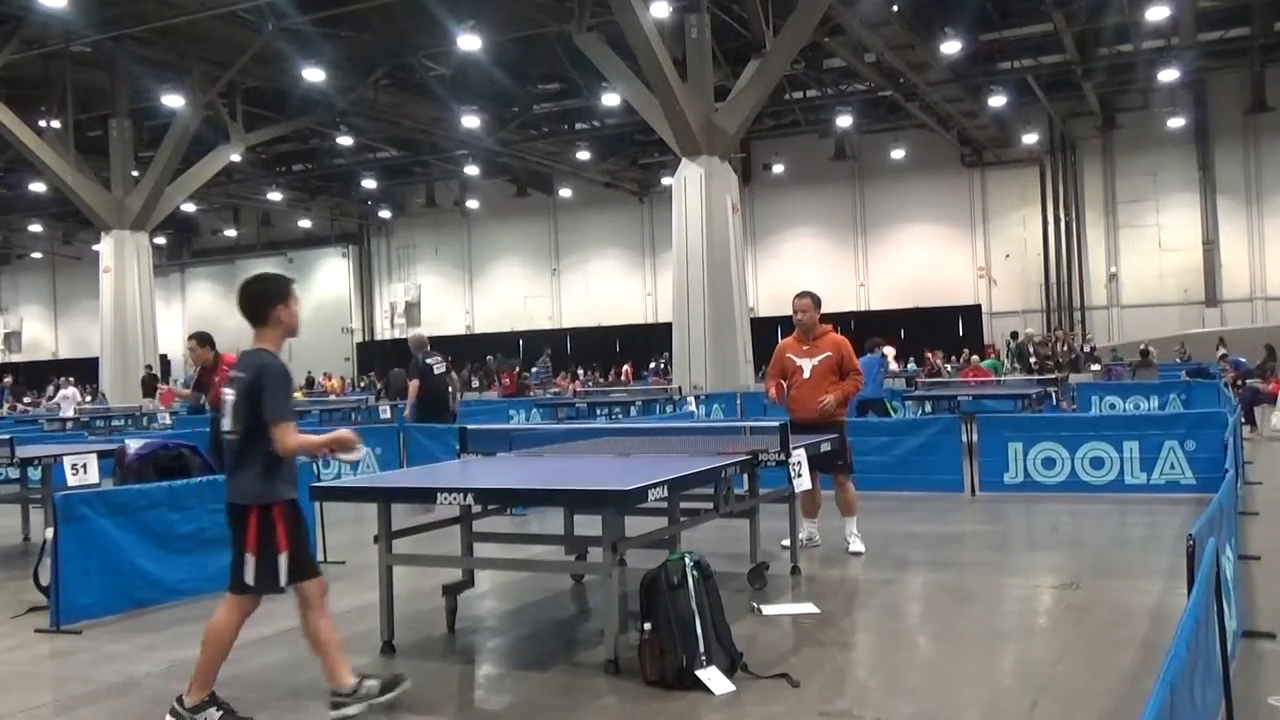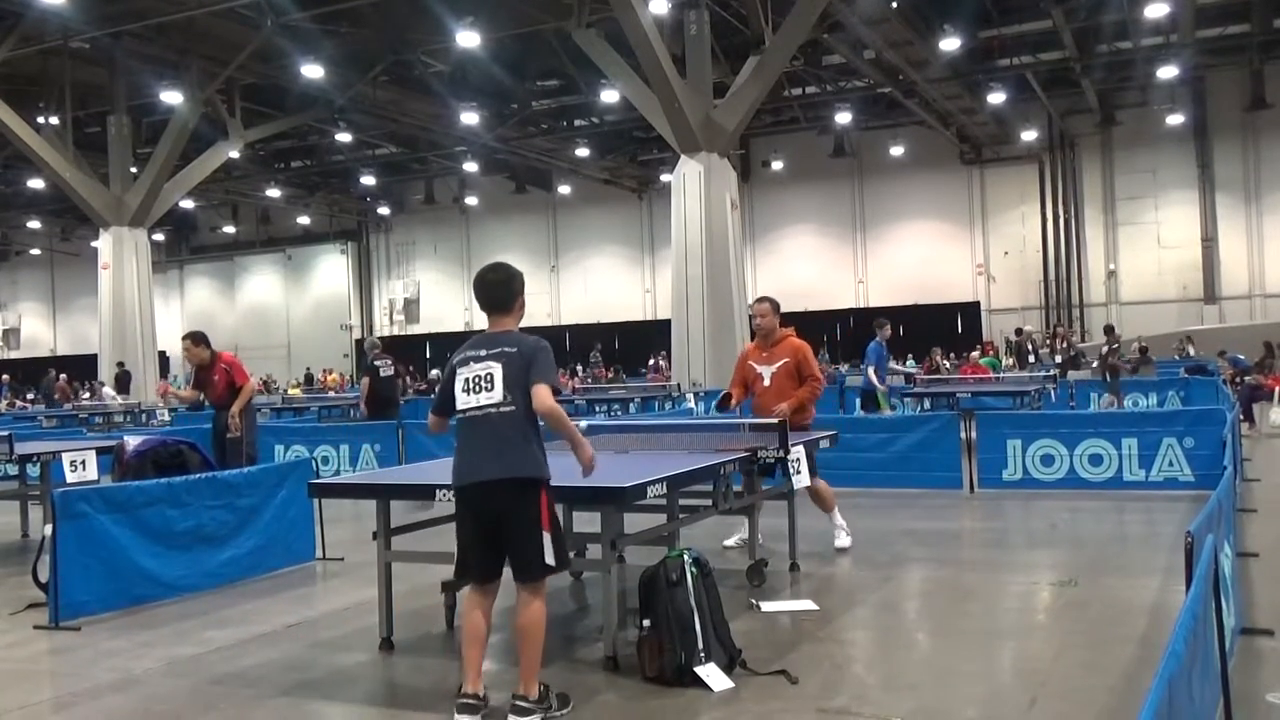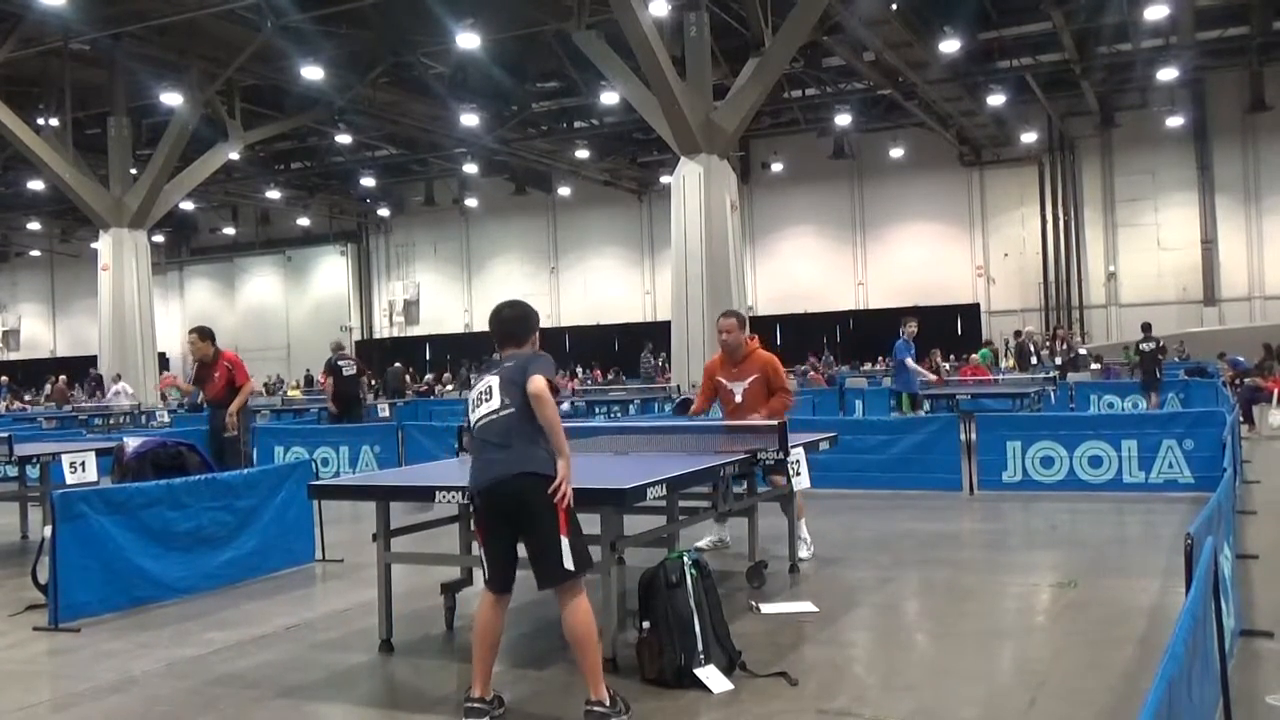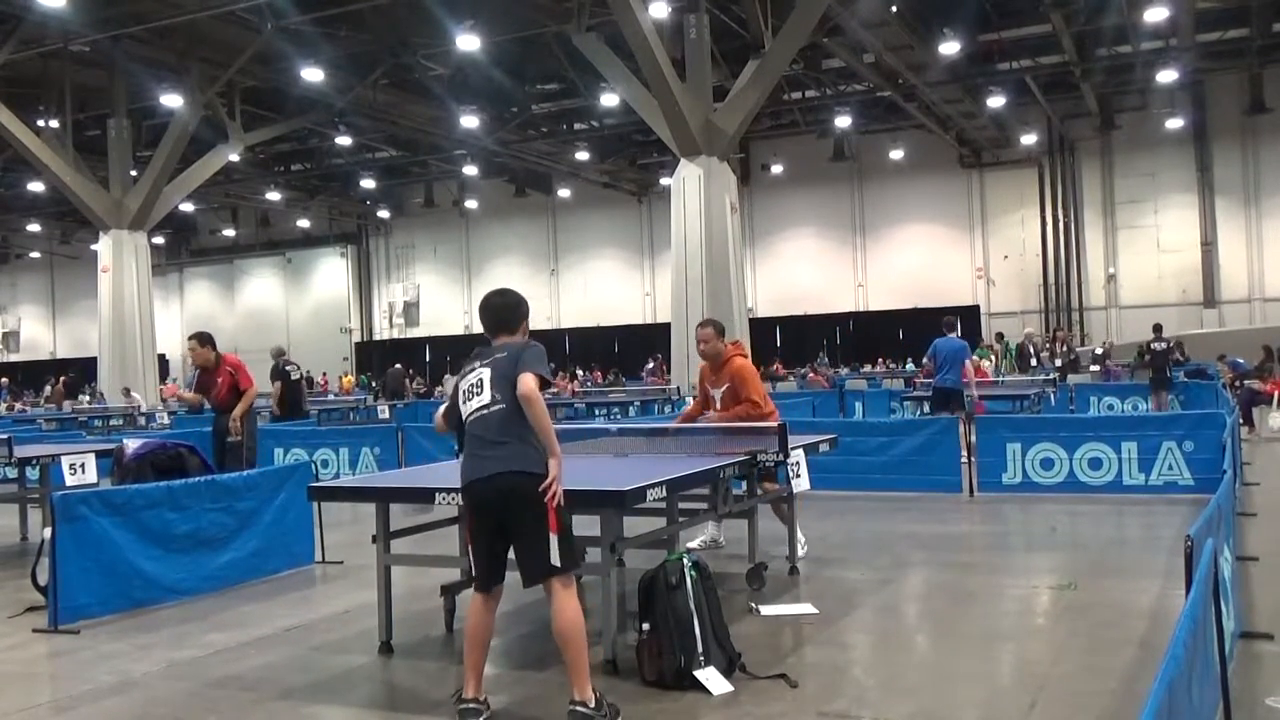
dt=1s
person 1, frame 1
left shoulder: (246, 367)
right shoulder: (270, 371)
right elbow: (285, 444)
left wrist: (315, 444)
right wrist: (330, 440)
left hip: (270, 496)
right hip: (261, 502)
left knee: (312, 589)
right knee: (242, 600)
person 1, frame 2
left shoulder: (460, 357)
right shoulder: (532, 348)
left elbow: (435, 421)
right elbow: (544, 404)
right wrist: (579, 442)
left hip: (470, 483)
right hip: (521, 479)
left knee: (480, 588)
right knee: (532, 586)
person 1, frame 3
left shoulder: (480, 381)
right shoulder: (536, 361)
right elbow: (536, 393)
right wrist: (564, 456)
left hip: (485, 487)
right hip: (532, 479)
left knee: (496, 591)
right knee: (570, 588)
person 1, frame 4
left shoulder: (468, 370)
right shoulder: (528, 350)
left elbow: (443, 422)
right elbow: (527, 391)
right wrist: (554, 455)
left hip: (477, 484)
right hip: (526, 477)
left knee: (485, 590)
right knee: (560, 583)
person 2, frame 1
left shoulder: (837, 343)
right shoulder: (785, 347)
left elbow: (855, 376)
right elbow: (773, 377)
left wrist: (837, 396)
right wrist: (774, 390)
left hip: (830, 422)
right hip: (798, 424)
left knee: (841, 477)
left ankle: (852, 534)
right ankle: (809, 532)
person 2, frame 2
left shoulder: (797, 348)
right shoulder: (748, 353)
left elbow: (815, 383)
right elbow: (738, 386)
left wrist: (791, 404)
right wrist: (733, 398)
left hip: (795, 427)
left knee: (810, 481)
left ankle: (840, 526)
right ankle: (748, 532)
person 2, frame 3
left shoulder: (765, 360)
right shoulder: (714, 366)
left elbow: (784, 394)
right elbow: (704, 398)
left wrist: (764, 415)
right wrist: (693, 410)
left knee: (779, 482)
left ankle: (802, 538)
right ankle: (720, 535)
person 2, frame 4
left shoulder: (741, 367)
right shoulder: (705, 370)
left elbow: (755, 407)
right elbow: (702, 404)
left wrist: (722, 417)
right wrist: (680, 420)
left knee: (768, 486)
left ankle: (797, 537)
right ankle: (714, 534)
